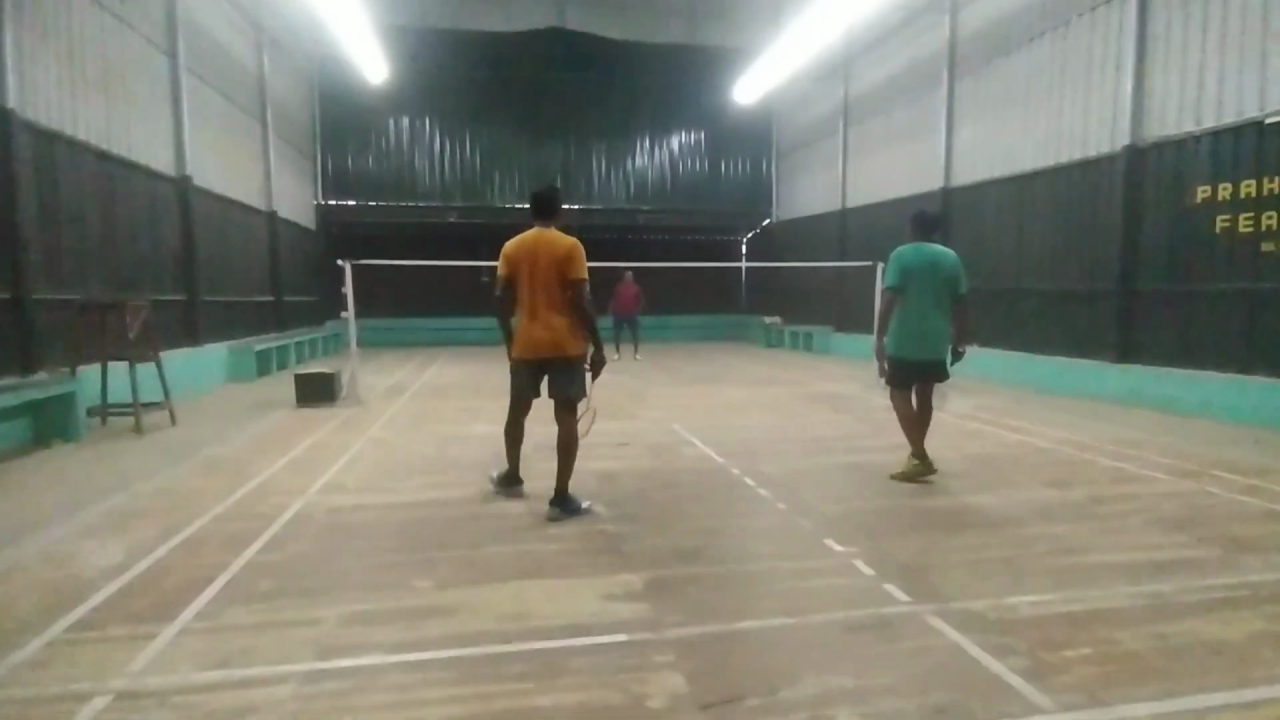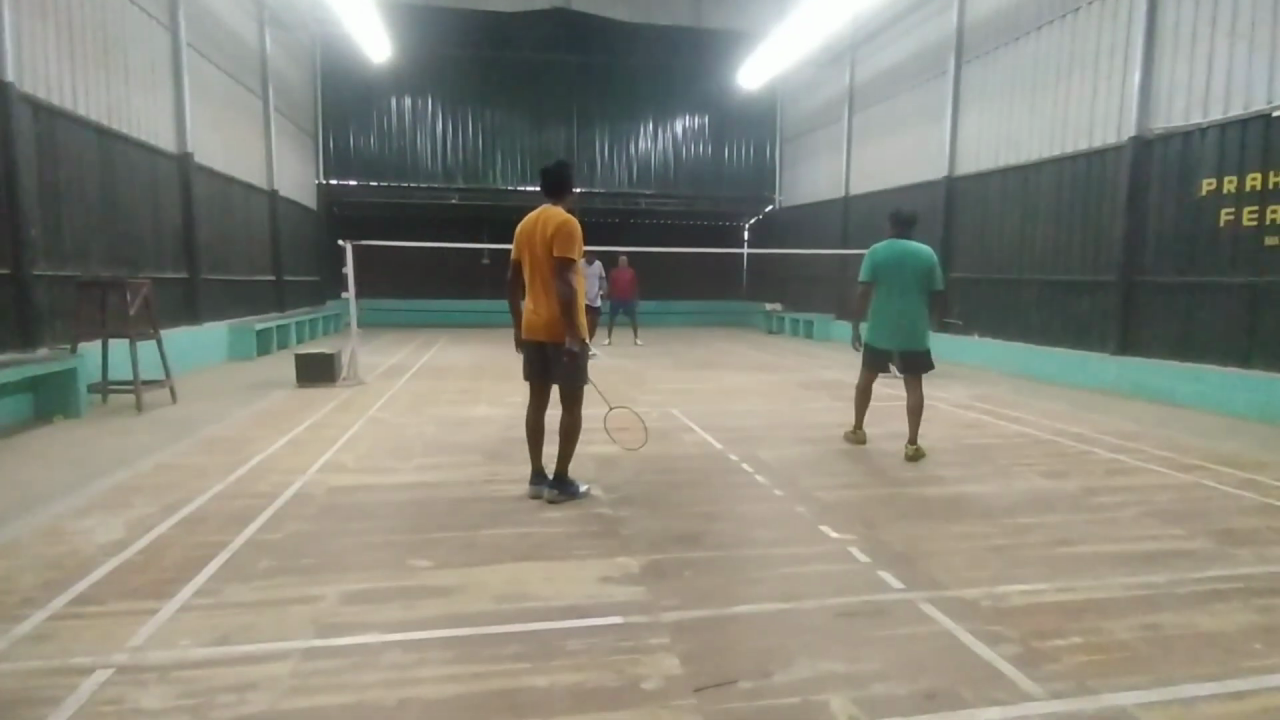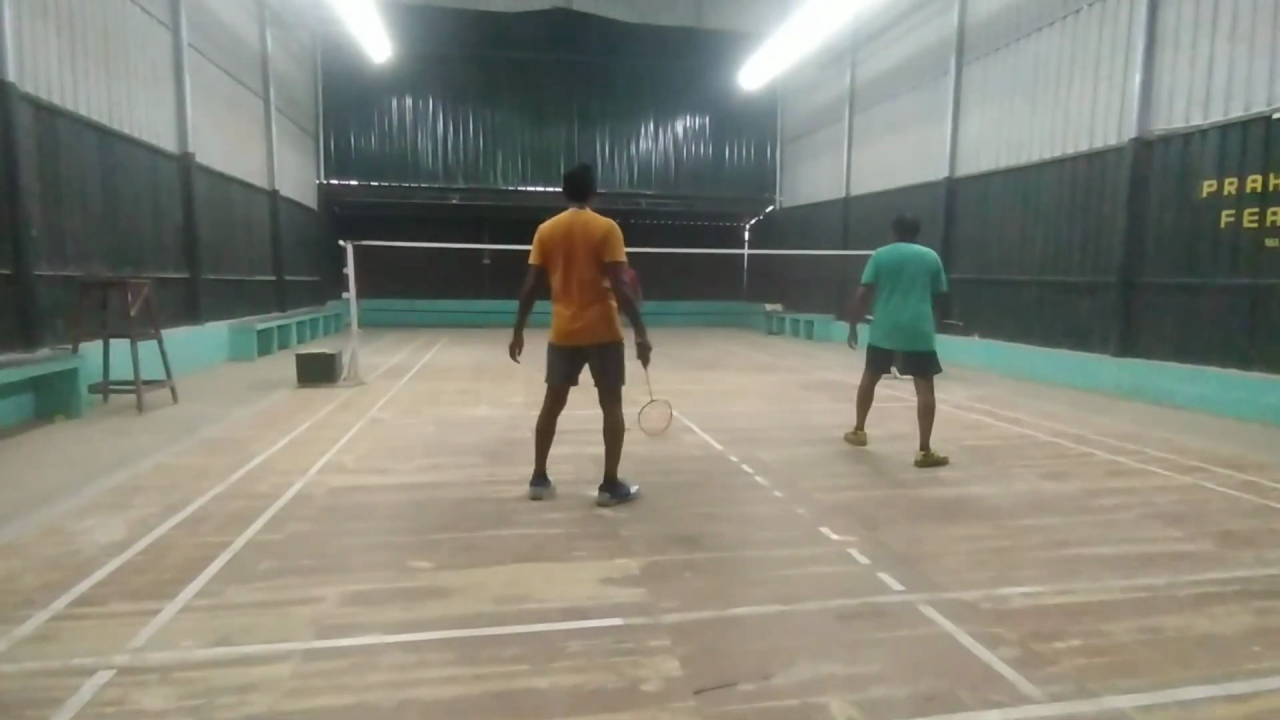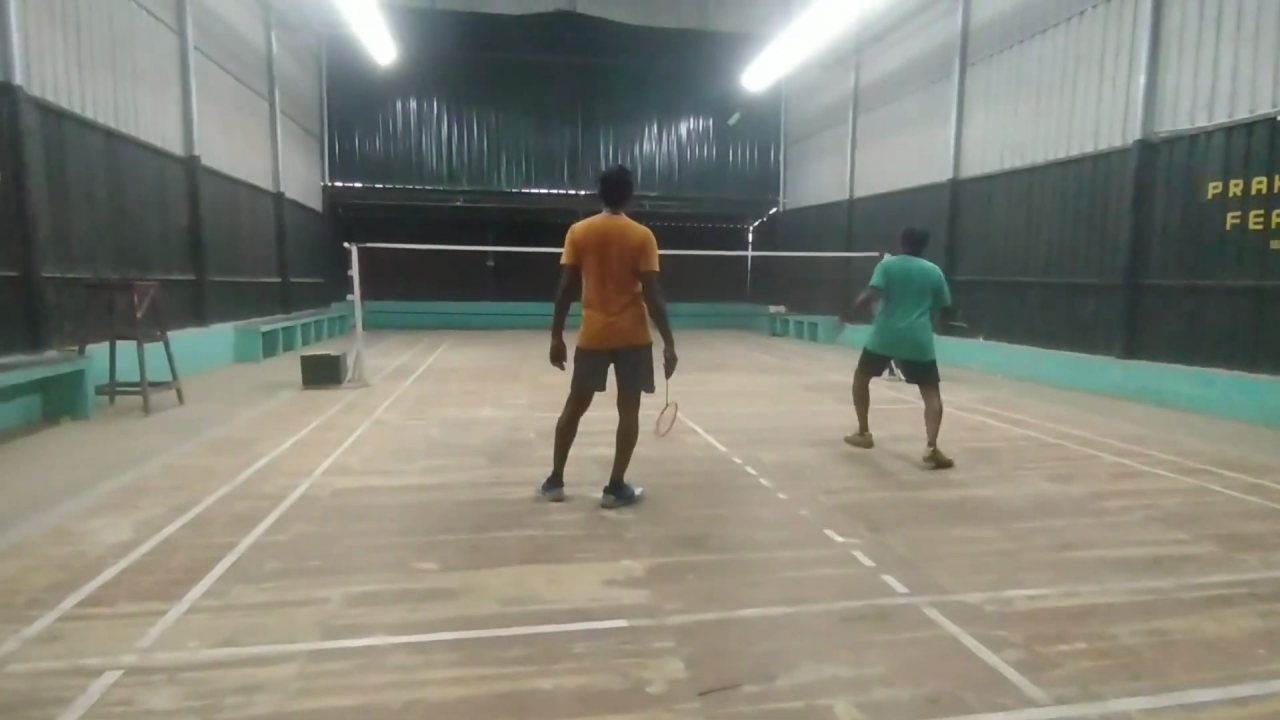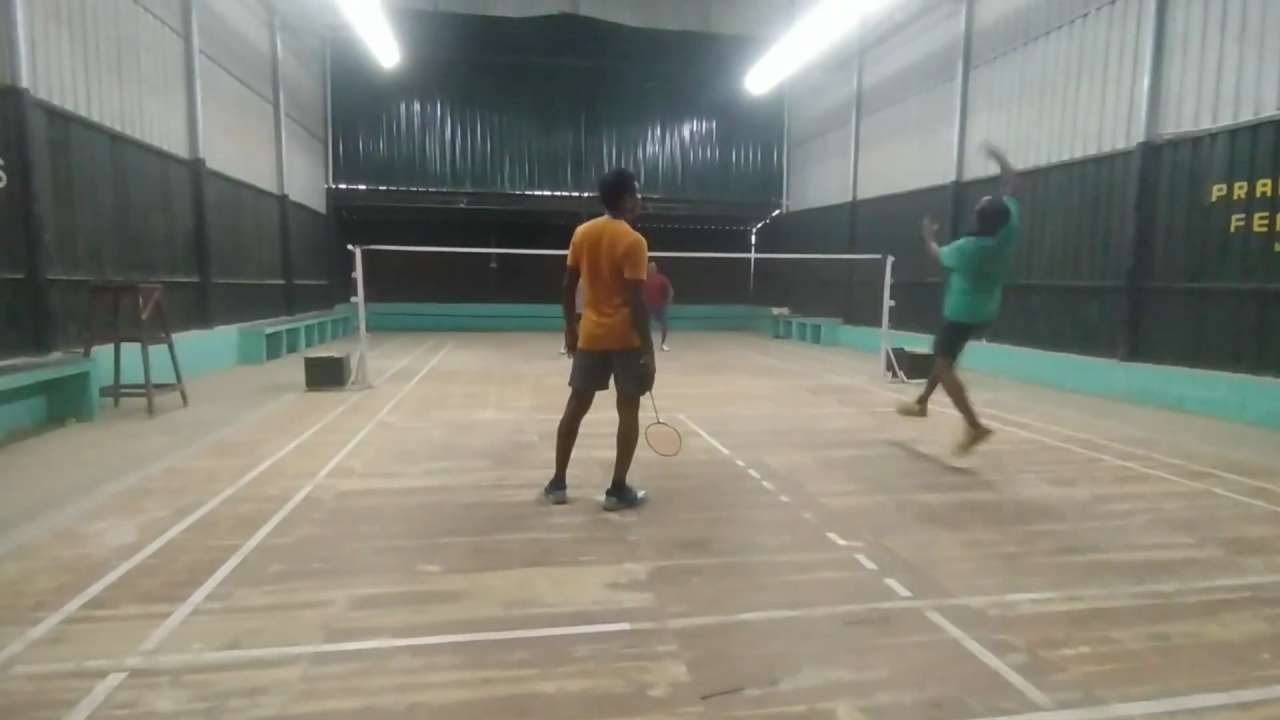
dt=0.7s
person 1, frame 1
left shoulder: (512, 247)
right shoulder: (570, 246)
left elbow: (501, 300)
right elbow: (581, 302)
left wrist: (510, 338)
right wrist: (597, 347)
left hip: (525, 346)
right hip: (564, 346)
left knee: (517, 411)
right knee: (567, 418)
left ankle: (512, 476)
right ankle: (560, 499)
person 1, frame 2
left shoulder: (525, 225)
right shoulder: (566, 223)
left elbow: (513, 280)
right elbow: (563, 282)
left wrist: (518, 324)
right wrist: (573, 334)
left hip: (533, 329)
right hip: (561, 330)
left knee: (537, 401)
right knee: (572, 403)
left ankle: (537, 477)
right ankle: (560, 481)
person 1, frame 3
left shoulder: (546, 230)
right shoulder: (607, 228)
left elbow: (531, 286)
right elbow: (619, 286)
left wrist: (518, 331)
right wrist: (640, 333)
left hip: (563, 333)
right hip: (603, 333)
left knee: (552, 404)
right knee: (612, 406)
left ankle: (539, 479)
right ankle: (610, 484)
person 1, frame 4
left shoulder: (578, 232)
right shoulder: (642, 236)
left elbow: (565, 288)
right elbow: (653, 295)
left wrist: (557, 336)
right wrist: (669, 343)
left hip: (592, 335)
right hip: (632, 336)
left knee: (574, 406)
right knee: (628, 409)
left ankle: (555, 481)
right ankle: (616, 487)
person 1, frame 5
left shoulder: (581, 233)
right shoulder: (633, 241)
left elbow: (568, 287)
right elbow: (635, 302)
left wrist: (570, 328)
right wrist: (648, 352)
left hip: (591, 336)
right hip: (626, 338)
left knee: (576, 407)
right knee: (628, 411)
left ankle: (558, 483)
right ankle: (617, 490)
person 2, frame 1
left shoulder: (901, 255)
right shoulder: (951, 258)
left elbow: (889, 299)
right elbow: (960, 304)
left wrist: (880, 338)
right wrist: (959, 342)
left hip: (904, 341)
right hip: (936, 342)
left knee: (901, 397)
right knee: (924, 396)
left ankle: (920, 457)
right ankle: (918, 455)
person 2, frame 2
left shoulder: (876, 252)
right shoulder: (927, 254)
left elbow: (863, 293)
right elbow: (937, 297)
left wrist: (855, 327)
right wrist: (928, 322)
left hip: (880, 329)
right hip: (914, 331)
left knee: (866, 378)
right knee: (914, 386)
left ankle: (857, 430)
right ankle: (913, 444)
person 2, frame 3
left shoulder: (880, 255)
right shoulder: (931, 257)
left elbow: (863, 294)
right elbow: (940, 299)
left wrist: (852, 326)
left hip: (884, 331)
right hip: (919, 333)
left knee: (869, 378)
right knee: (925, 388)
left ankle: (858, 432)
right ankle: (924, 450)
person 2, frame 4
left shoulder: (888, 265)
right shoulder: (934, 272)
left elbow: (868, 296)
right elbow: (943, 309)
left hip: (885, 337)
right hip: (919, 341)
left knee: (861, 378)
right knee: (932, 395)
left ankle: (863, 433)
right ankle: (932, 447)
person 2, frame 5
left shoulder: (966, 247)
right shoulder: (1009, 229)
left elbow: (939, 255)
right elbow: (1012, 184)
left wrist: (929, 236)
right wrist: (1000, 158)
left hip: (962, 315)
right hip: (985, 310)
left knee: (943, 366)
right knee: (944, 361)
left ankle: (975, 427)
right ankle: (921, 403)
